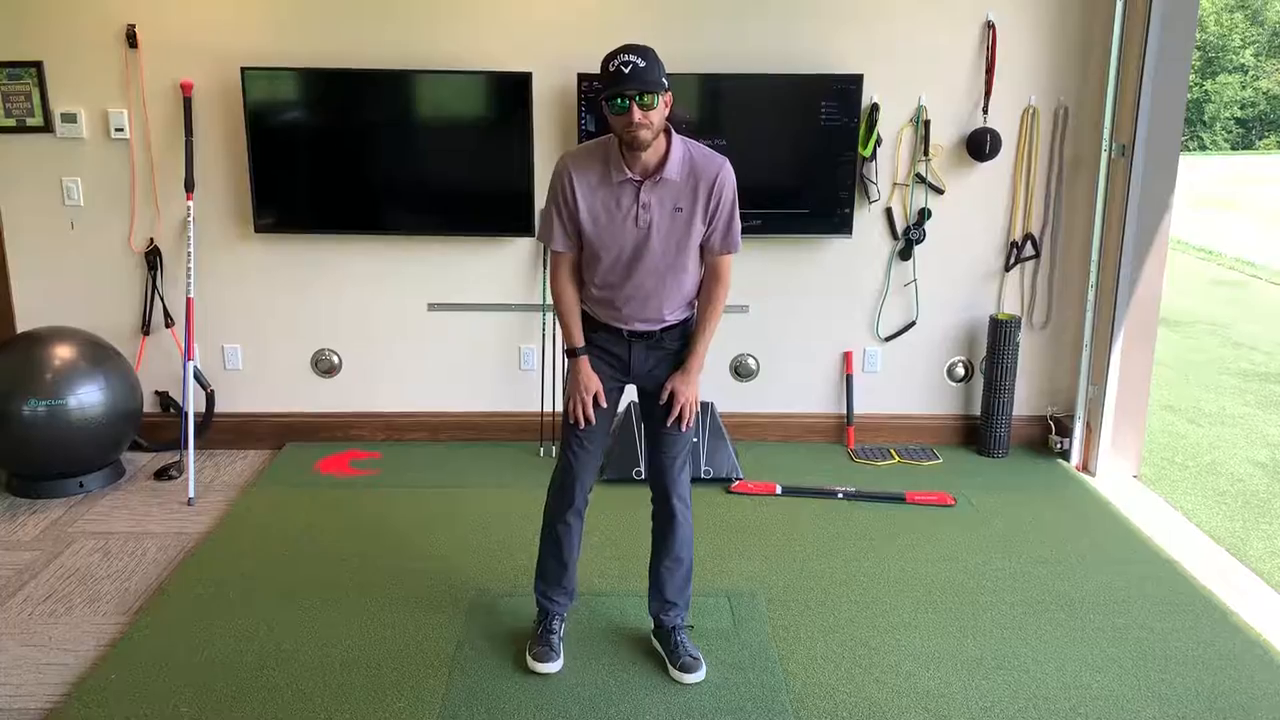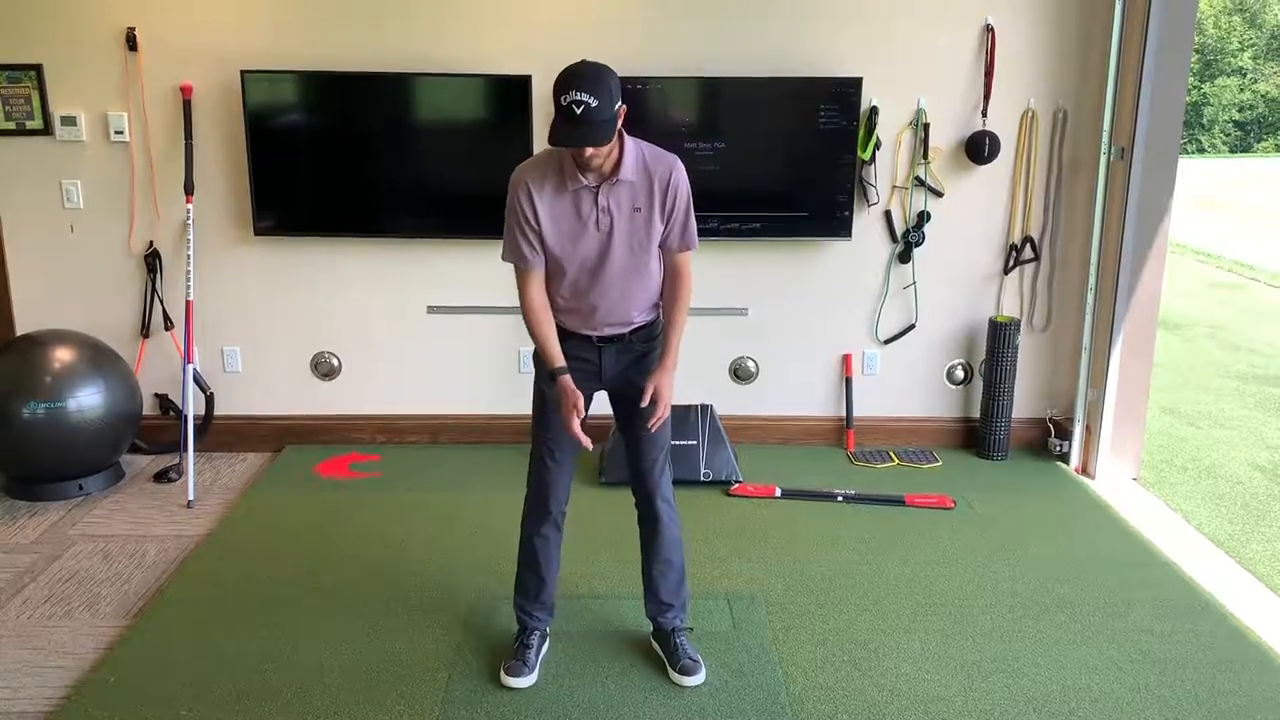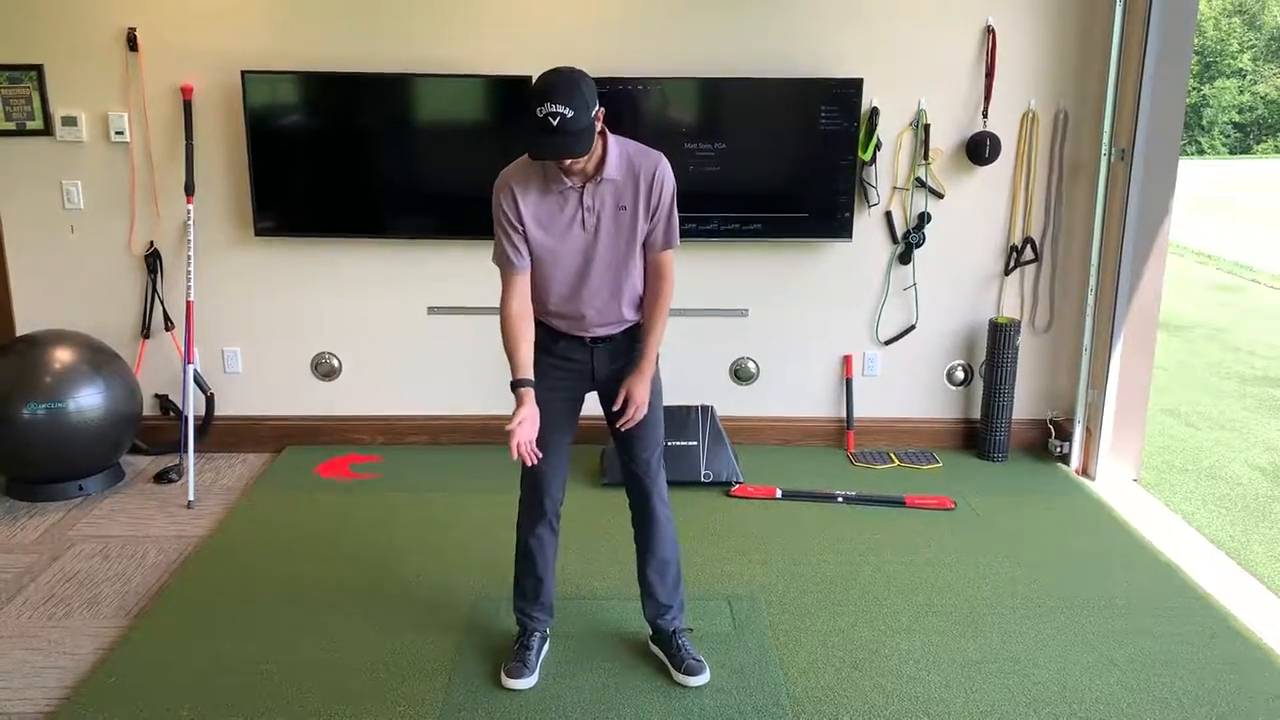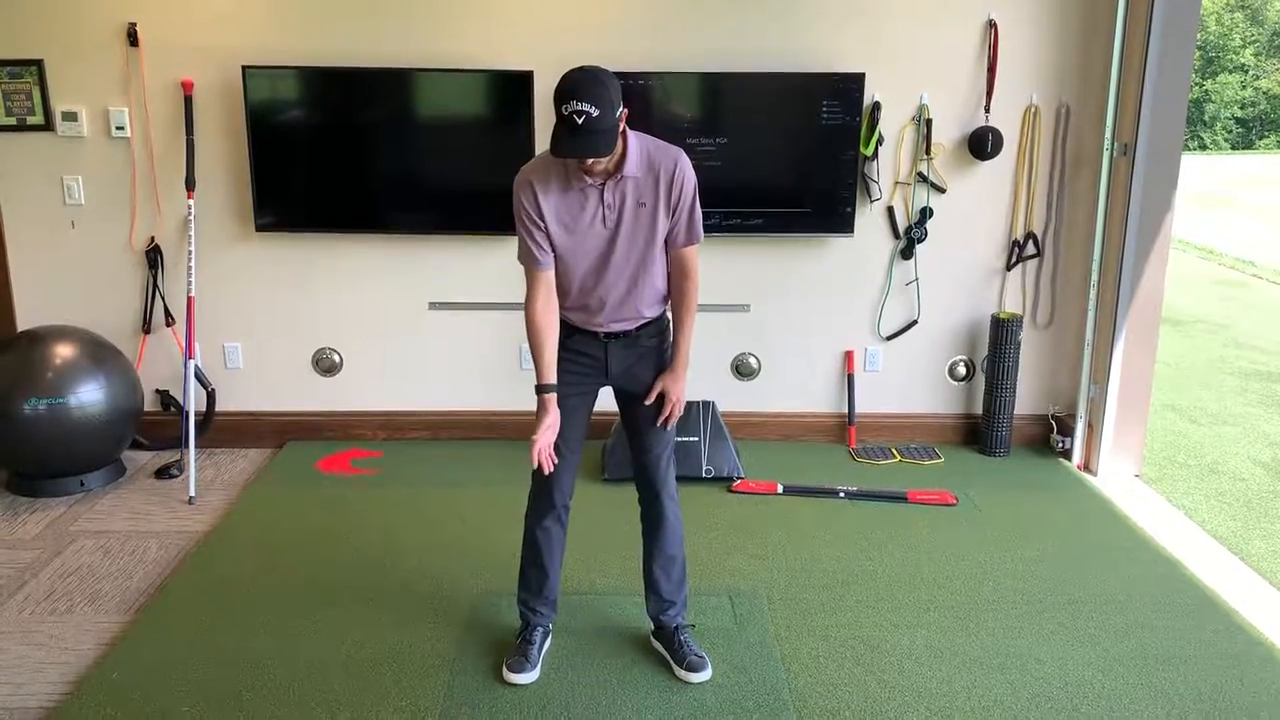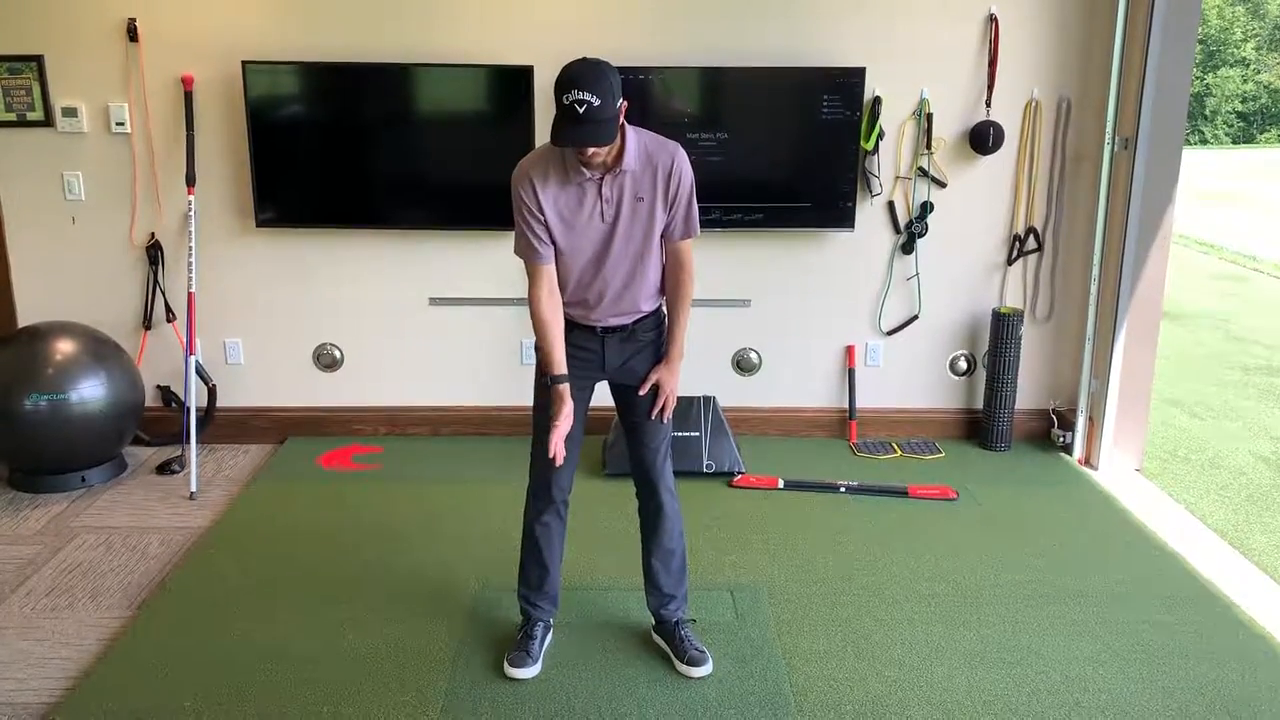
dt=0.4s
person 1, frame 1
left shoulder: (711, 173)
right shoulder: (575, 171)
left elbow: (718, 275)
right elbow: (563, 268)
left wrist: (692, 368)
right wrist: (578, 358)
left hip: (671, 345)
right hip: (600, 341)
left knee: (672, 493)
right knee: (570, 484)
left ankle: (670, 623)
right ankle: (551, 613)
person 1, frame 2
left shoulder: (665, 173)
right shoulder: (530, 182)
left elbow: (679, 271)
right elbow: (531, 287)
left wrist: (667, 366)
right wrist: (561, 379)
left hip: (639, 348)
right hip: (566, 350)
left knee: (655, 493)
right knee: (546, 497)
left ankle: (669, 625)
right ankle: (532, 628)
person 1, frame 3
left shoulder: (650, 170)
right shoulder: (514, 186)
left elbow: (661, 274)
right elbow: (516, 293)
left wrist: (645, 369)
right wrist: (525, 394)
left hip: (627, 346)
right hip: (555, 350)
left knee: (650, 493)
right knee: (539, 500)
left ankle: (667, 627)
right ankle: (533, 630)
person 1, frame 4
left shoulder: (671, 168)
right shoulder: (534, 182)
left elbow: (684, 270)
right elbow: (541, 290)
left wrist: (679, 366)
right wrist: (548, 396)
left hip: (645, 342)
right hip: (572, 344)
left knee: (659, 489)
right knee: (549, 492)
left ankle: (669, 623)
right ankle: (535, 625)
person 1, frame 5
left shoulder: (667, 162)
right shoulder: (532, 176)
left elbow: (679, 263)
right elbow: (543, 285)
left wrist: (674, 358)
right wrist: (561, 388)
left hip: (641, 337)
right hip: (570, 337)
left knee: (657, 483)
right knee: (548, 486)
left ankle: (670, 618)
right ankle: (536, 620)
